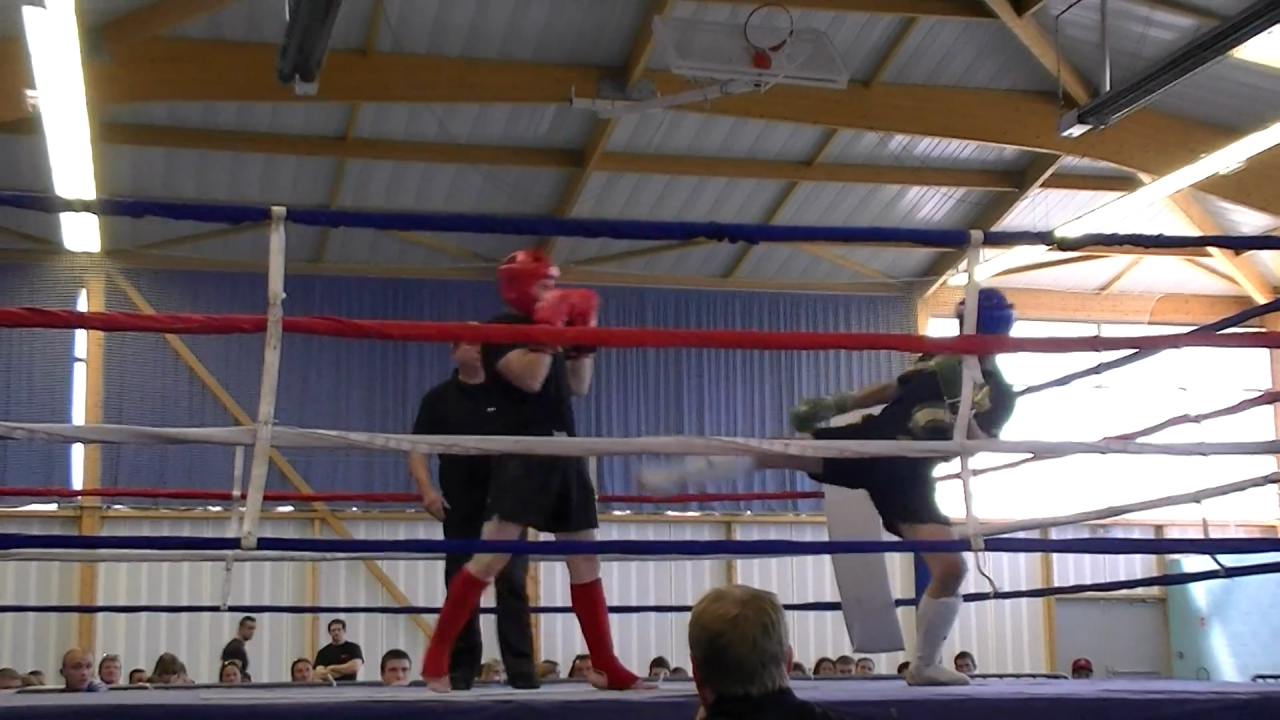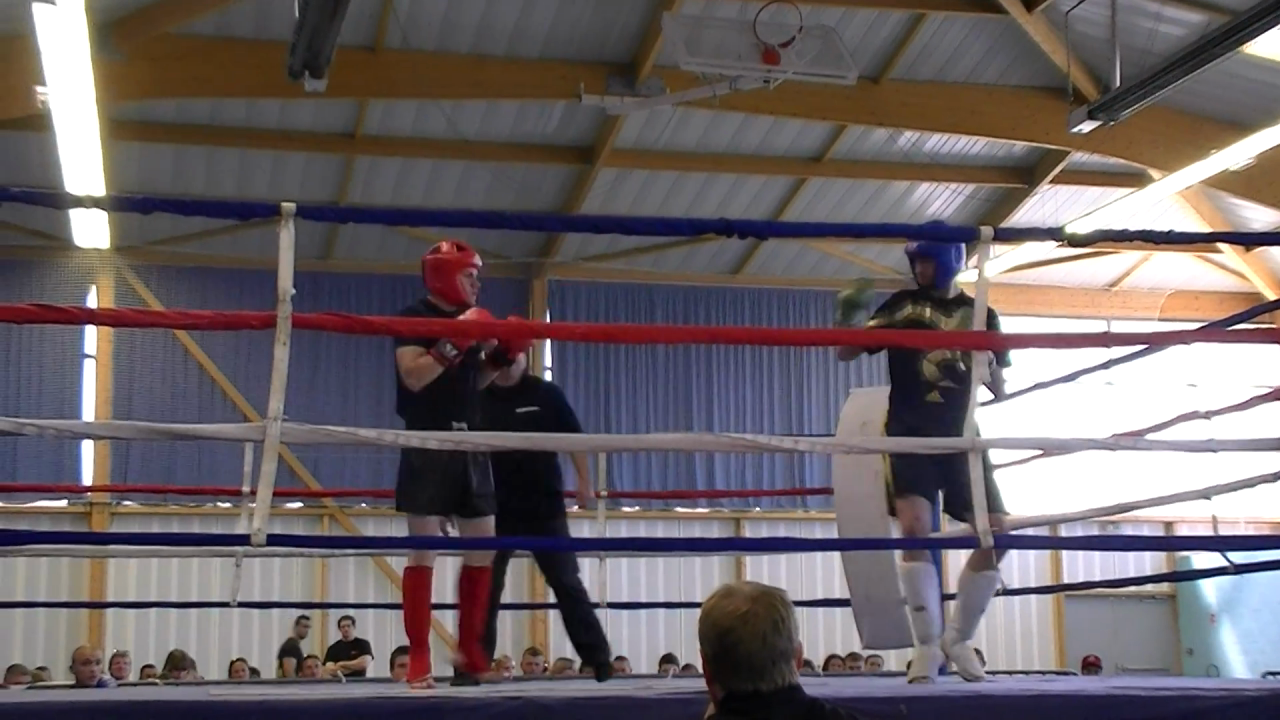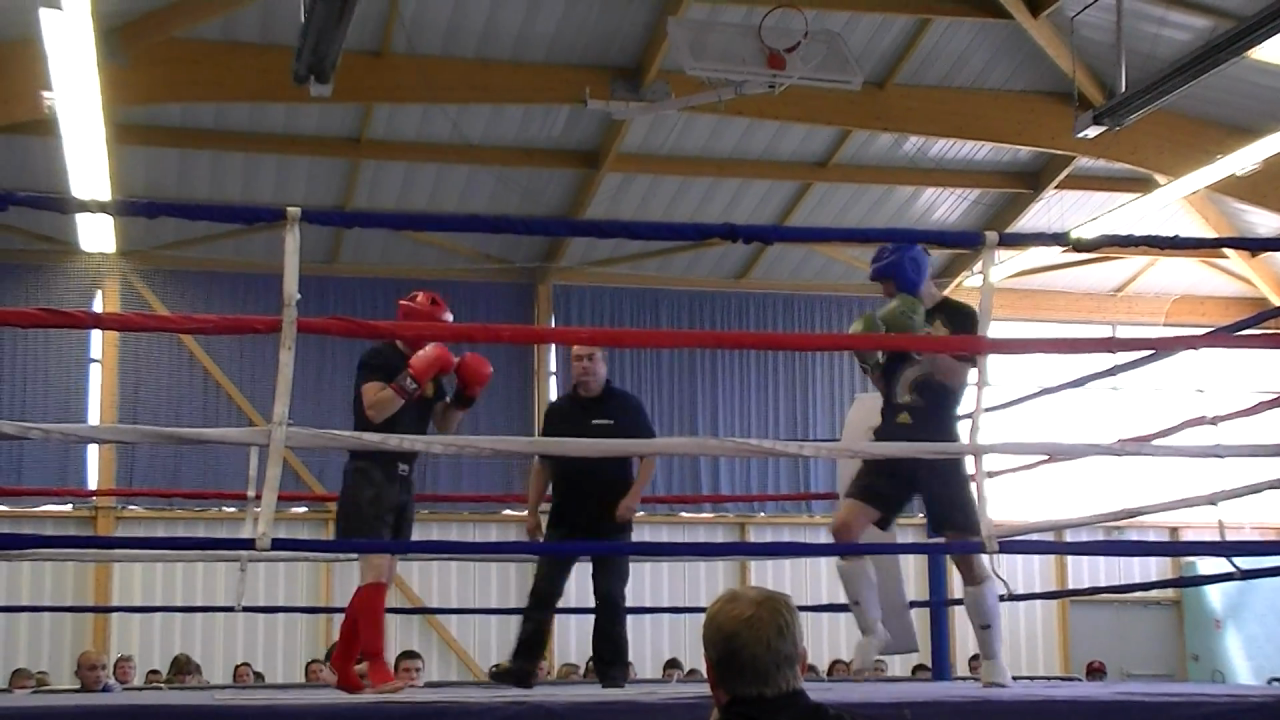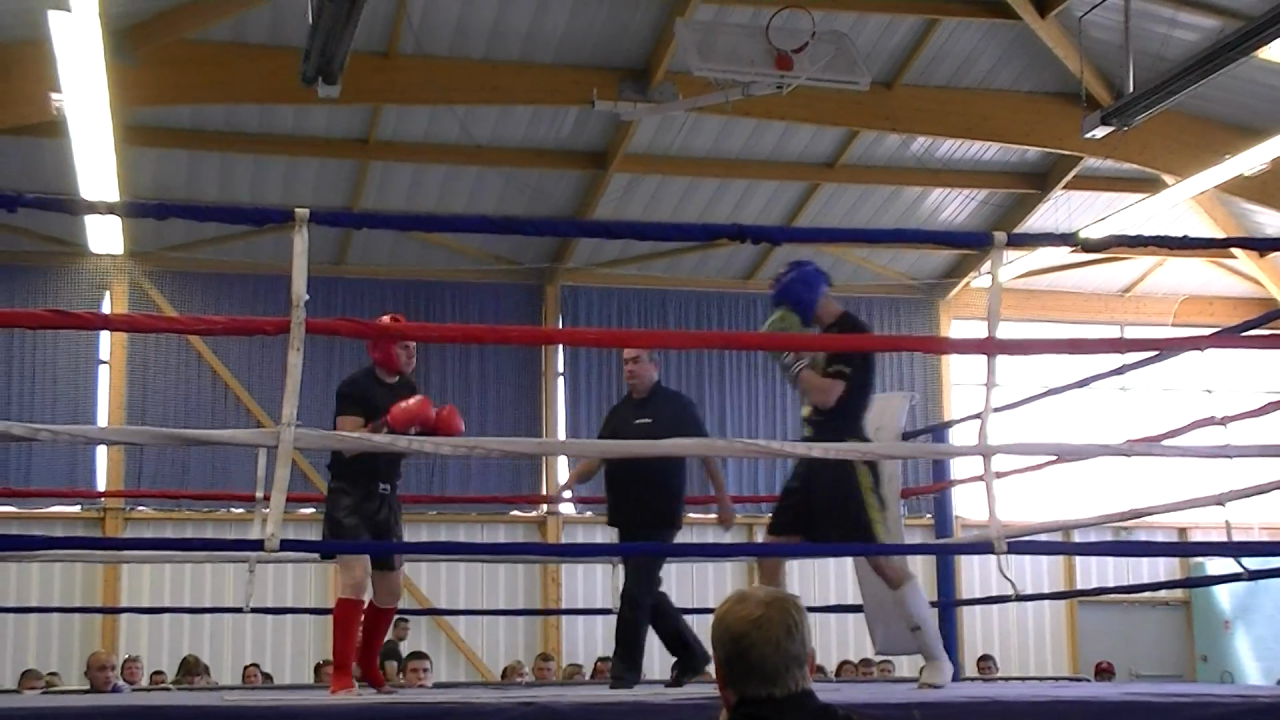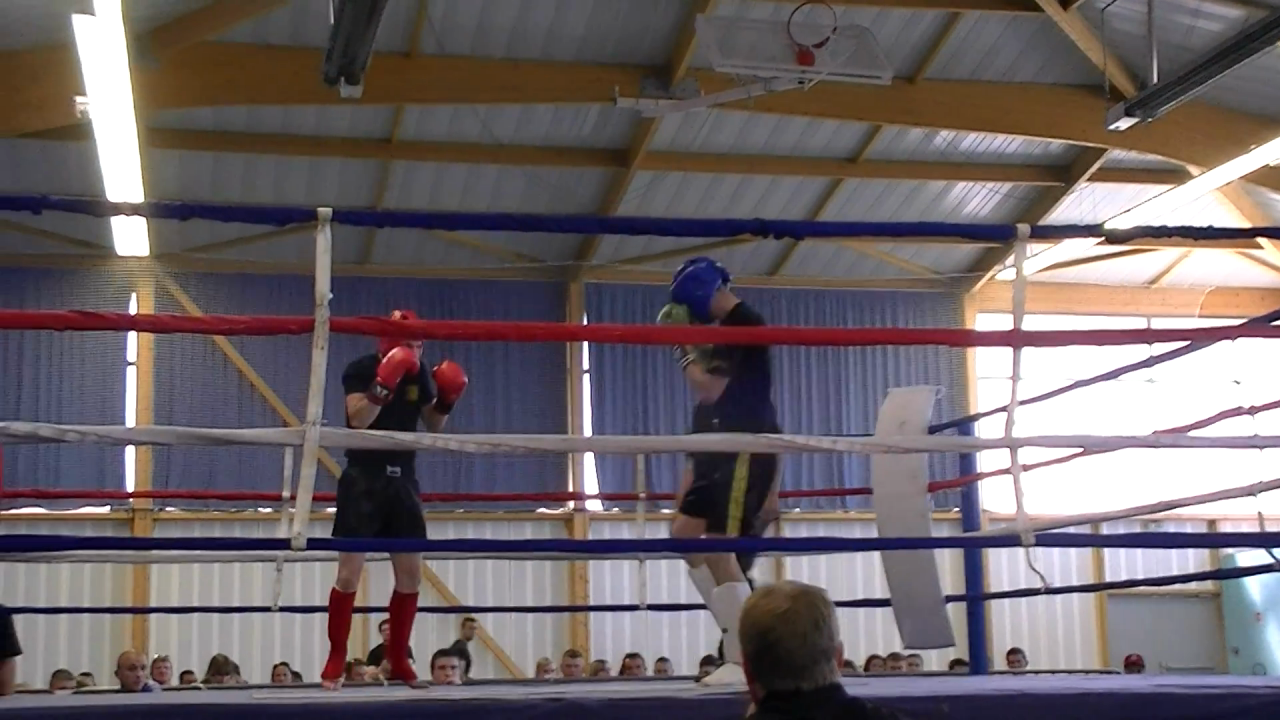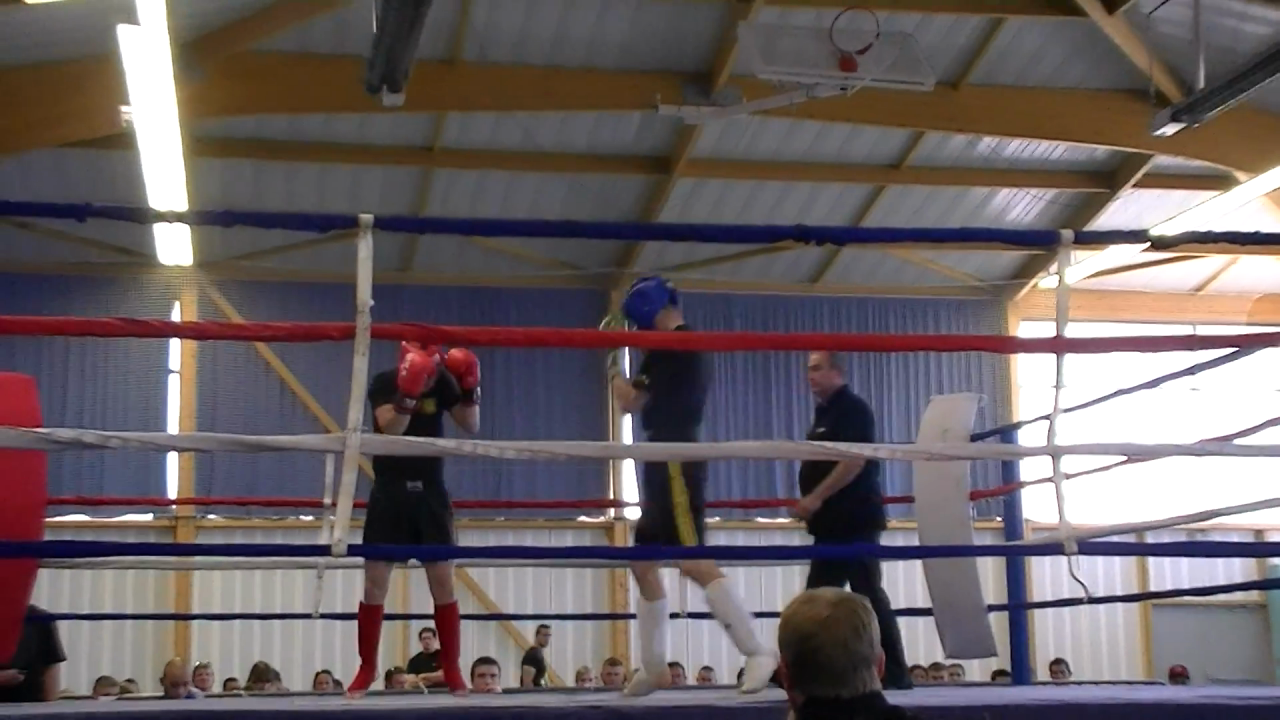
dt=0.4s
person 1, frame 1
left shoulder: (1000, 395)
right shoulder: (942, 359)
right elbow: (893, 389)
left wrist: (956, 414)
right wrist: (832, 403)
left hip: (908, 474)
right hip: (865, 445)
left knee: (952, 567)
right knee: (773, 452)
left ankle: (925, 664)
right ankle: (671, 477)
person 1, frame 2
left shoulder: (984, 316)
right shoulder: (902, 304)
left elbow: (999, 388)
right elbow: (846, 353)
left wrist: (979, 358)
right wrist: (845, 320)
left hip: (957, 433)
right hip: (908, 427)
left knee: (995, 535)
right knee: (916, 527)
left ankle: (957, 640)
right ankle: (926, 648)
person 1, frame 3
left shoulder: (961, 317)
right shoulder: (893, 320)
left elbow: (958, 380)
right wrist: (867, 359)
left hip: (938, 447)
right hip: (891, 444)
left knee: (966, 555)
right knee: (845, 526)
left ankle: (992, 660)
right ankle: (871, 631)
person 1, frame 4
left shoulder: (850, 335)
right shoulder: (821, 336)
left elbow: (827, 396)
left wrist: (790, 356)
right wrist: (791, 362)
left hip: (847, 458)
right hip: (813, 457)
left knee: (885, 562)
right knee: (770, 557)
left ankle: (937, 659)
person 1, frame 5
left shoulder: (742, 325)
right shoulder: (736, 325)
left elbow: (709, 393)
left wrist: (683, 349)
right wrist: (694, 351)
left hip: (747, 450)
right hip: (729, 448)
left knee: (718, 554)
right knee: (683, 533)
left ankle: (742, 661)
right ankle: (737, 641)
person 1, frame 6
left shoulder: (669, 346)
right shoulder: (689, 344)
left elbow: (629, 402)
left wrist: (613, 364)
left hip: (672, 463)
right hip: (674, 464)
left knee: (694, 563)
right knee: (644, 564)
left ankle: (758, 654)
right ankle: (653, 668)
person 2, frame 1
left shoulder: (546, 329)
right shoulder: (500, 330)
left elbow: (579, 387)
right elbow: (531, 378)
right wrist: (548, 328)
left hip: (564, 454)
right hip: (522, 455)
left knee: (586, 563)
right knee: (491, 558)
left ankle: (606, 667)
right ankle: (436, 660)
person 2, frame 2
left shoulder: (467, 320)
right shoulder: (415, 318)
right elbow: (413, 377)
left wrist: (501, 353)
right wrist: (455, 342)
right hip: (428, 444)
left knee: (481, 550)
right knee: (424, 551)
left ankle: (471, 651)
right ankle: (418, 657)
person 2, frame 3
left shoulder: (432, 365)
right shoulder: (379, 358)
left elbow: (444, 425)
right elbow: (375, 409)
left wrist: (467, 394)
right wrist: (414, 377)
left hip: (402, 477)
right hip: (370, 474)
left knee: (380, 577)
right knee: (377, 570)
left ankle: (343, 664)
right ankle: (379, 670)
person 2, frame 4
left shoulder: (407, 389)
right shoulder: (356, 387)
left wrist: (433, 430)
right wrist: (389, 423)
left hip: (384, 497)
right hip: (351, 494)
left knee: (390, 592)
right knee: (355, 581)
left ankle: (367, 663)
right ankle: (341, 674)
person 2, frame 5
left shoulder: (419, 374)
right shoulder: (361, 369)
left elbow: (434, 425)
right elbow: (358, 419)
left wrist: (447, 400)
right wrist: (385, 382)
left hip: (402, 480)
right hip: (363, 479)
left knee: (410, 574)
right knee: (349, 573)
left ankle: (398, 659)
right ankle: (336, 660)
person 2, frame 6
left shoulder: (442, 383)
right shoulder: (384, 384)
left elbow: (471, 427)
right elbow: (391, 428)
left wrist: (469, 388)
right wrist: (409, 391)
left hip: (429, 492)
right hip: (390, 492)
left knee: (443, 585)
right knee: (375, 587)
left ankle: (452, 669)
right ankle: (366, 669)
person 3, frame 1
right shoulder: (439, 398)
right elbow: (417, 449)
right wrist: (427, 489)
right hip: (461, 512)
left knee: (513, 587)
left ankle: (520, 668)
right ankle: (463, 669)
person 3, frame 2
left shoulder: (545, 394)
left elbow: (574, 439)
left wrist: (584, 482)
left hip: (545, 507)
right hip: (495, 511)
left knee: (567, 584)
right knee: (485, 589)
left ankle: (599, 660)
person 3, frame 3
left shoulder: (626, 406)
right shoulder: (557, 411)
left elbow: (650, 455)
right elbow: (543, 463)
left wrist: (635, 495)
right wrist: (533, 512)
left hip: (611, 521)
right hip: (564, 520)
left knee: (609, 595)
right knee: (543, 590)
left ankle: (612, 670)
right ankle: (523, 666)
person 3, frame 4
left shoulder: (677, 406)
right shoulder: (618, 412)
left elbow: (706, 452)
right elbow: (598, 456)
left wrist: (723, 498)
right wrist: (572, 480)
left hip: (659, 517)
right hip: (627, 517)
left knee: (636, 592)
right knee: (645, 591)
left ankle: (624, 669)
right ankle: (691, 655)
person 3, frame 5
left shoulder: (748, 401)
right shoulder: (703, 410)
left elbow: (772, 448)
right elbow: (695, 464)
left wrist: (770, 495)
right wrist: (678, 507)
left hip: (746, 510)
right hip: (716, 511)
left knee: (728, 579)
right knee: (732, 581)
left ankle: (746, 659)
right ankle: (744, 660)
person 3, frame 6
left shoulder: (852, 408)
right shoulder: (824, 411)
left elbow: (856, 459)
left wrist: (817, 497)
right wrist: (813, 502)
left hip: (855, 522)
right hip: (831, 524)
left knee: (867, 595)
left ankle: (893, 671)
